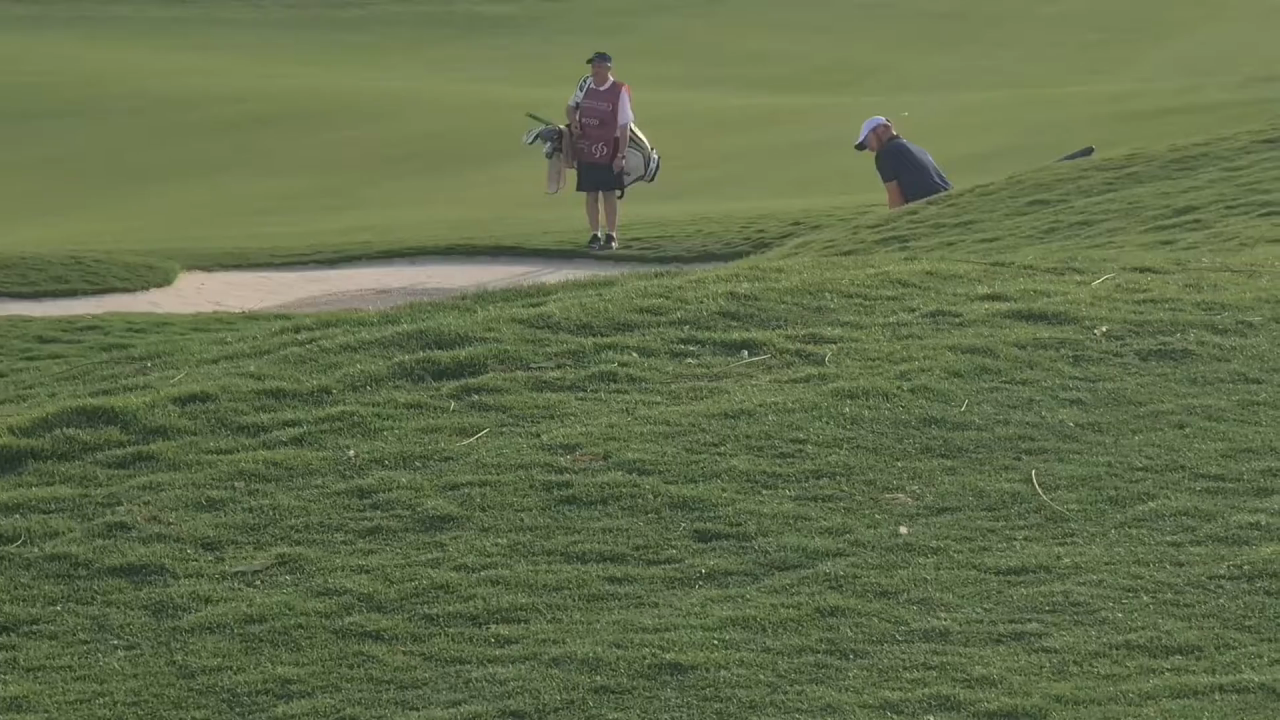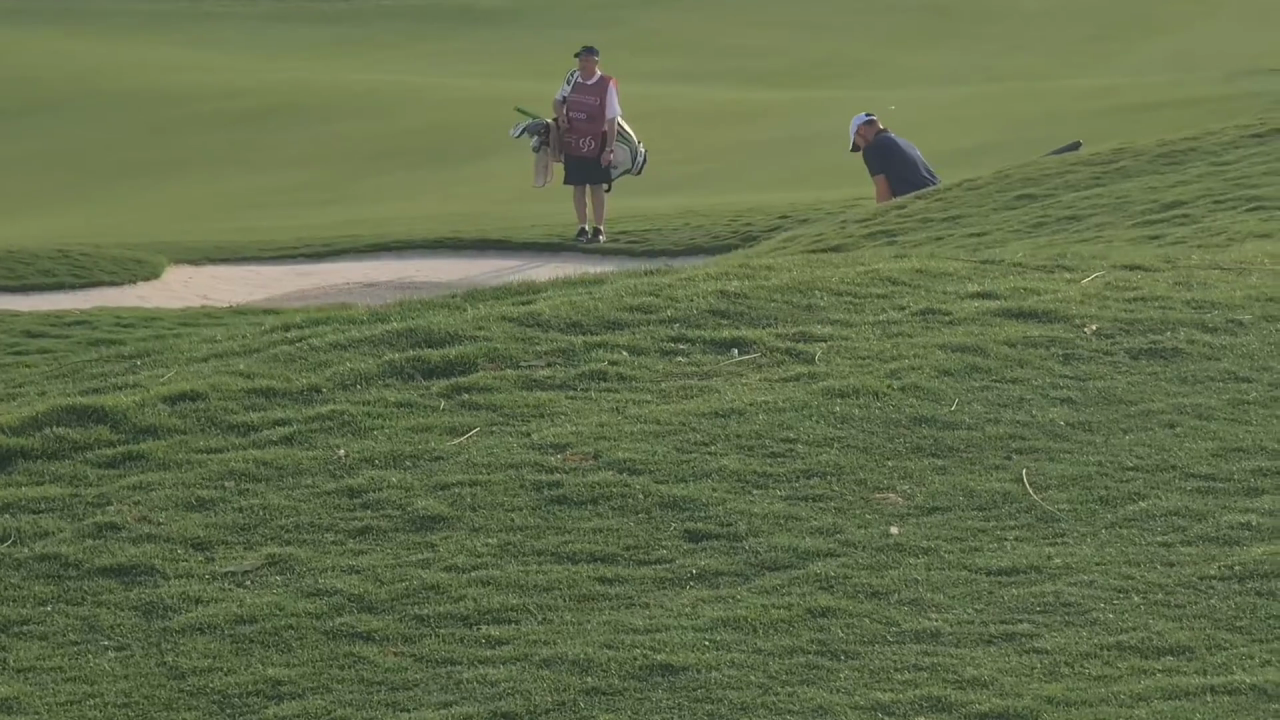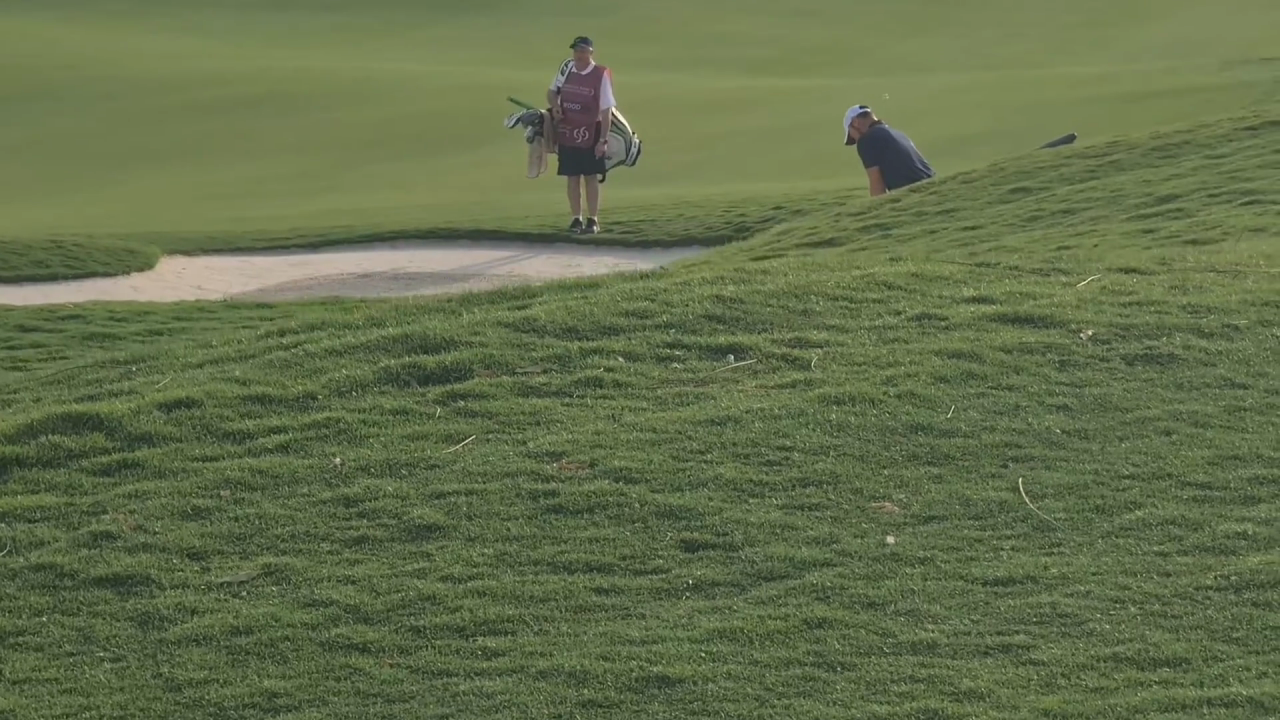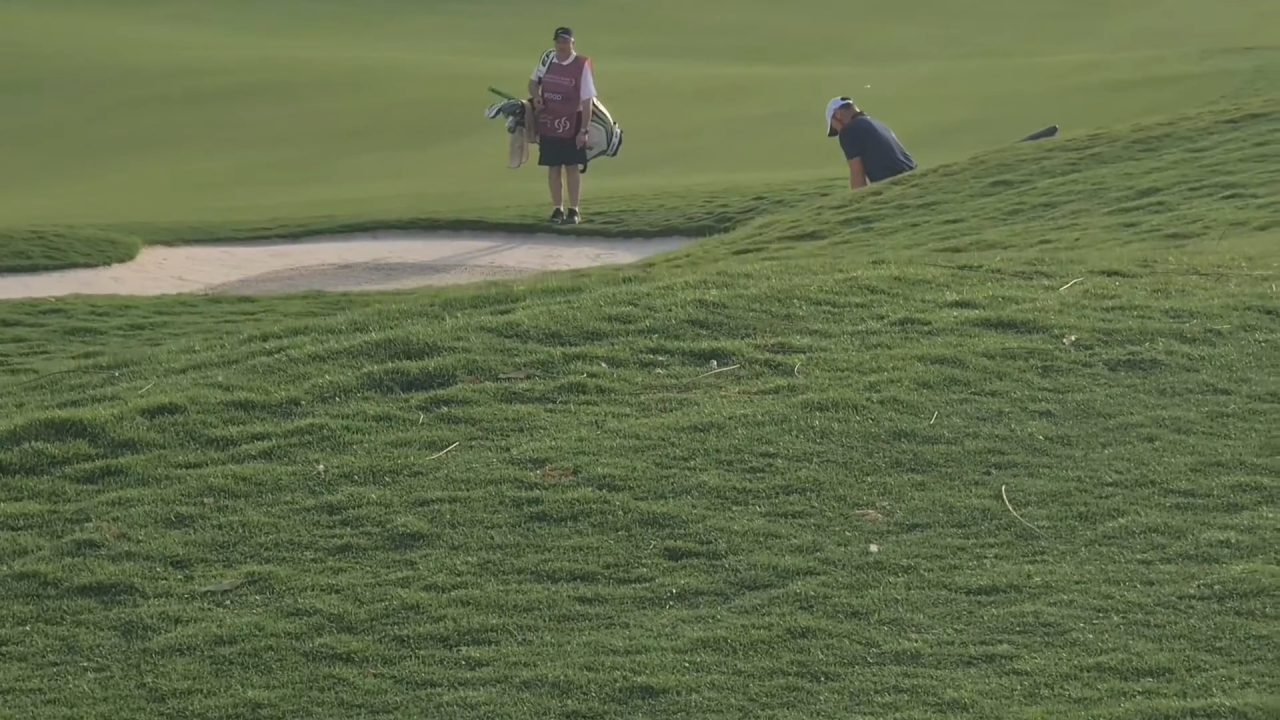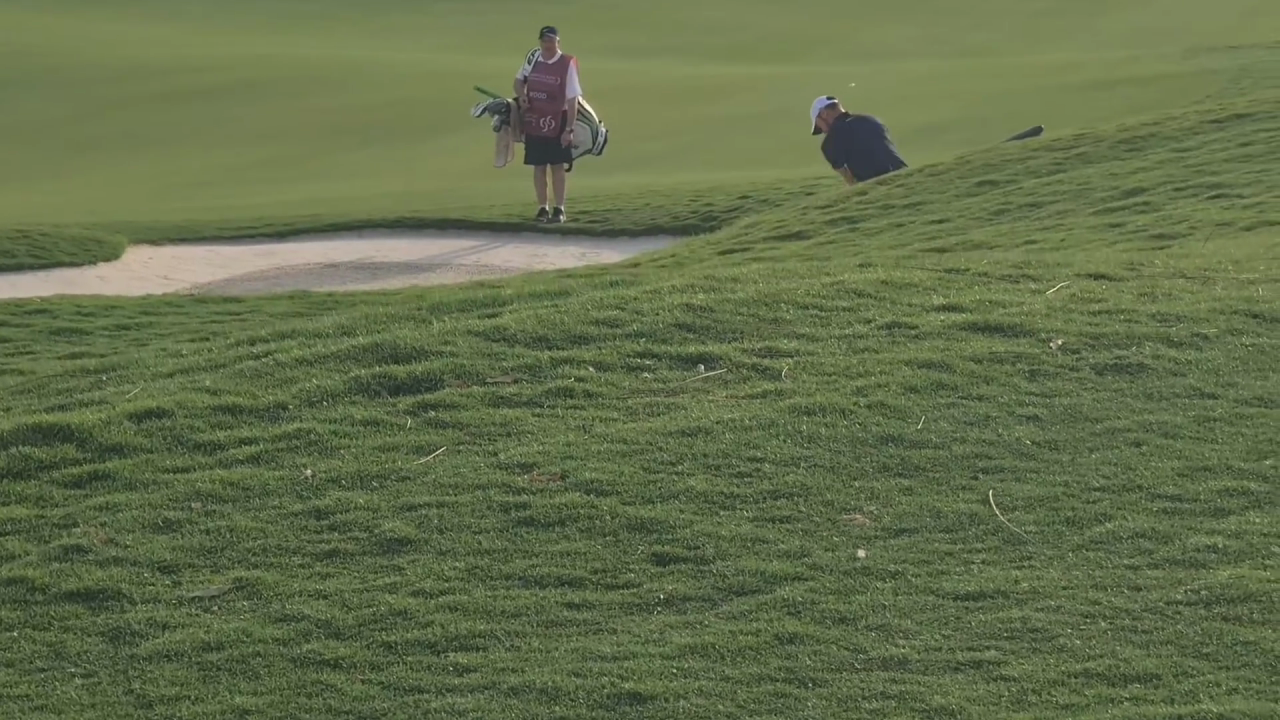
dt=0.4s
person 1, frame 1
left shoulder: (619, 90)
right shoulder: (585, 84)
left elbow: (624, 125)
right elbow: (571, 107)
left wrist: (621, 155)
right wrist: (573, 121)
left hip: (608, 149)
right hip: (585, 148)
left knee: (609, 193)
right knee: (591, 193)
left ankle: (611, 236)
right ankle: (595, 234)
person 1, frame 2
left shoulder: (607, 84)
right shoulder: (572, 78)
left elbow: (612, 119)
right elbow: (558, 101)
left wrist: (609, 149)
right wrist: (560, 115)
left hip: (595, 143)
right hip: (572, 142)
left knee: (596, 187)
right knee: (578, 187)
left ankle: (599, 229)
right ankle: (583, 228)
person 1, frame 3
left shoulder: (601, 74)
right shoulder: (566, 68)
left elbow: (606, 110)
right elbow: (552, 91)
left wrist: (603, 140)
right wrist: (554, 105)
left hip: (590, 134)
right hip: (566, 132)
left knee: (591, 177)
right knee: (572, 177)
left ankle: (593, 220)
right ankle: (576, 218)
person 1, frame 4
left shoulder: (582, 65)
right shoulder: (547, 58)
left elbow: (587, 100)
right elbow: (533, 81)
left wrist: (584, 130)
right wrist: (536, 95)
left hip: (571, 124)
right hip: (547, 122)
left knee: (572, 168)
right knee: (553, 167)
left ankle: (574, 210)
right ankle: (558, 209)
person 1, frame 5
left shoulder: (567, 63)
right shoulder: (533, 57)
left elbow: (572, 99)
right elbow: (519, 80)
left wrist: (569, 129)
right wrist: (521, 94)
left hip: (556, 122)
right hip: (533, 121)
left knee: (557, 166)
right knee: (538, 166)
left ankle: (559, 209)
right ankle: (543, 208)
